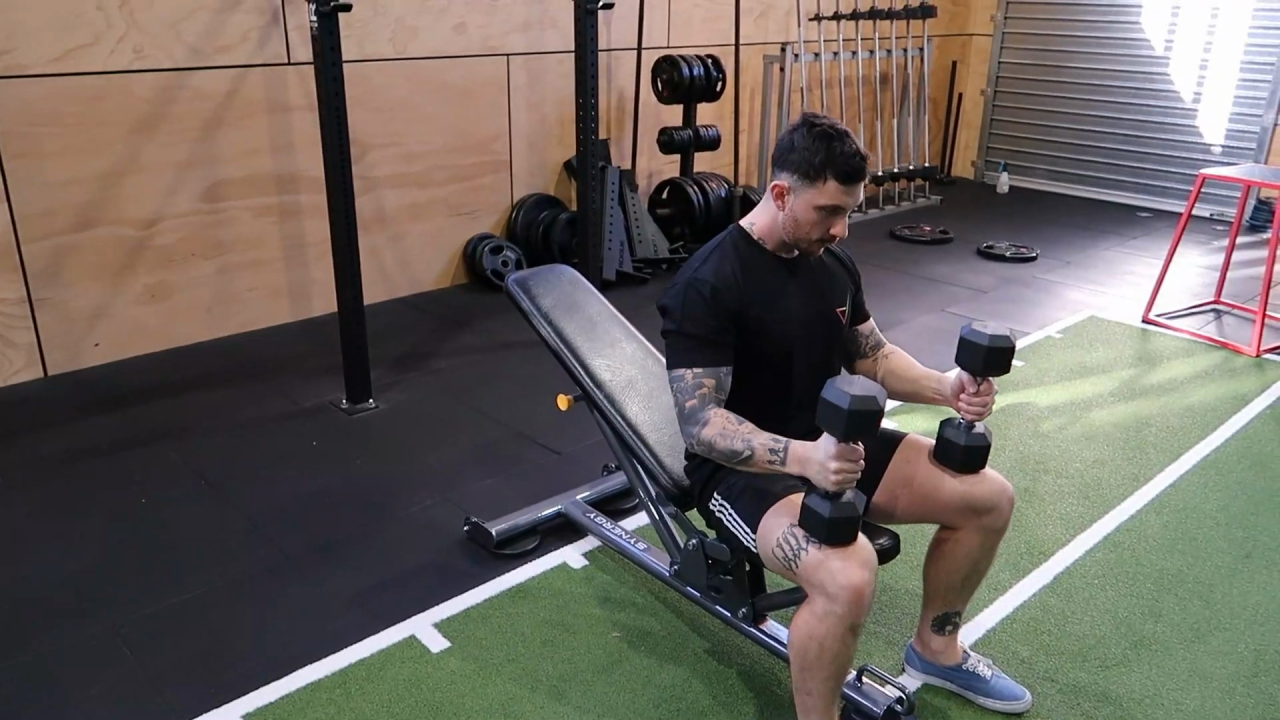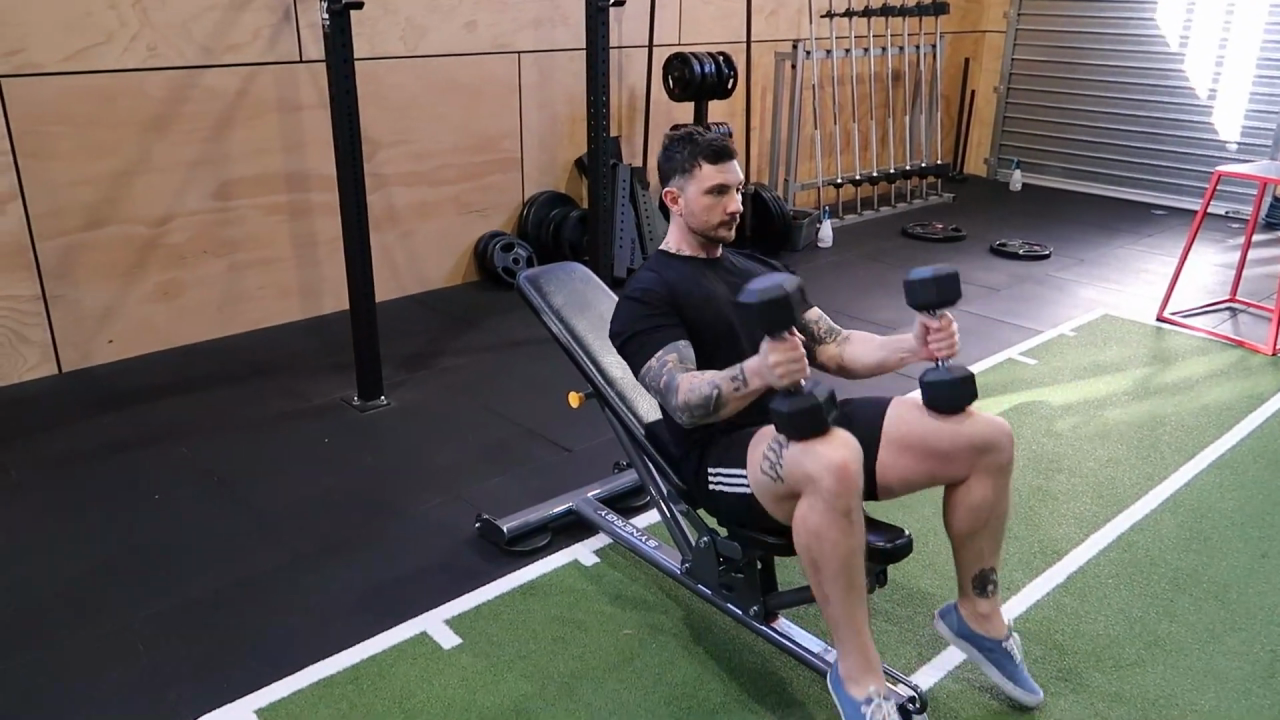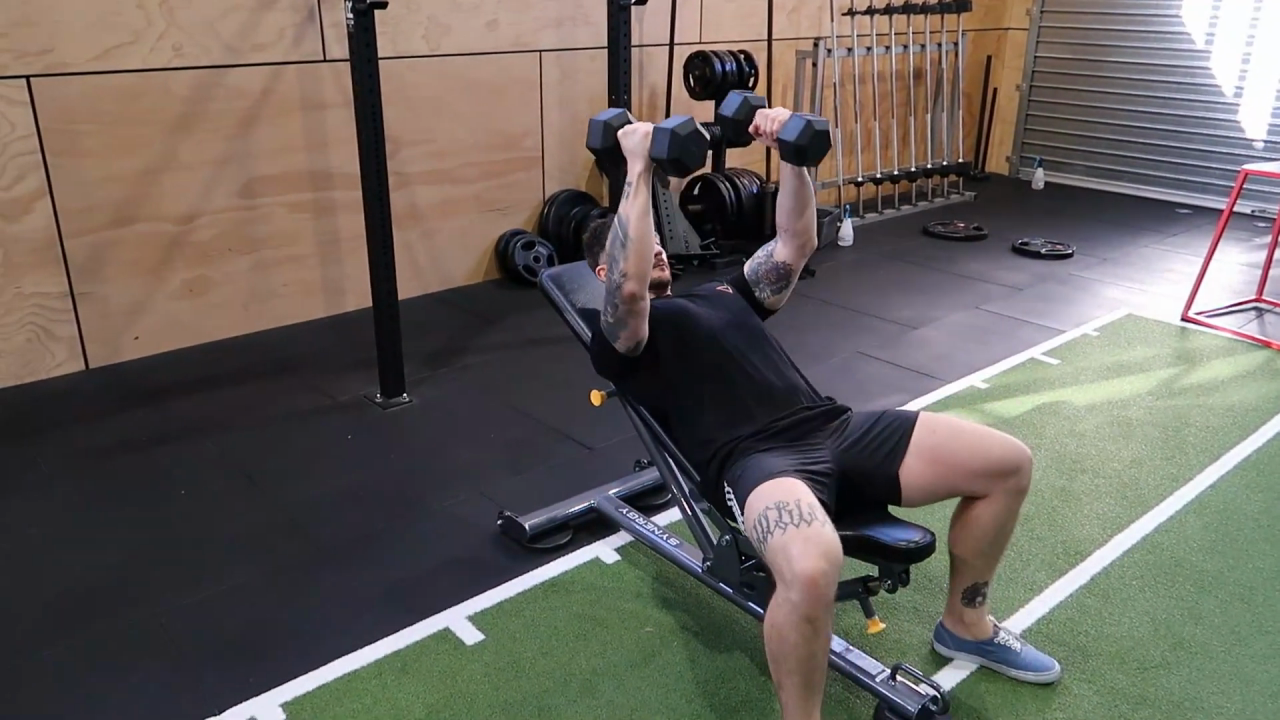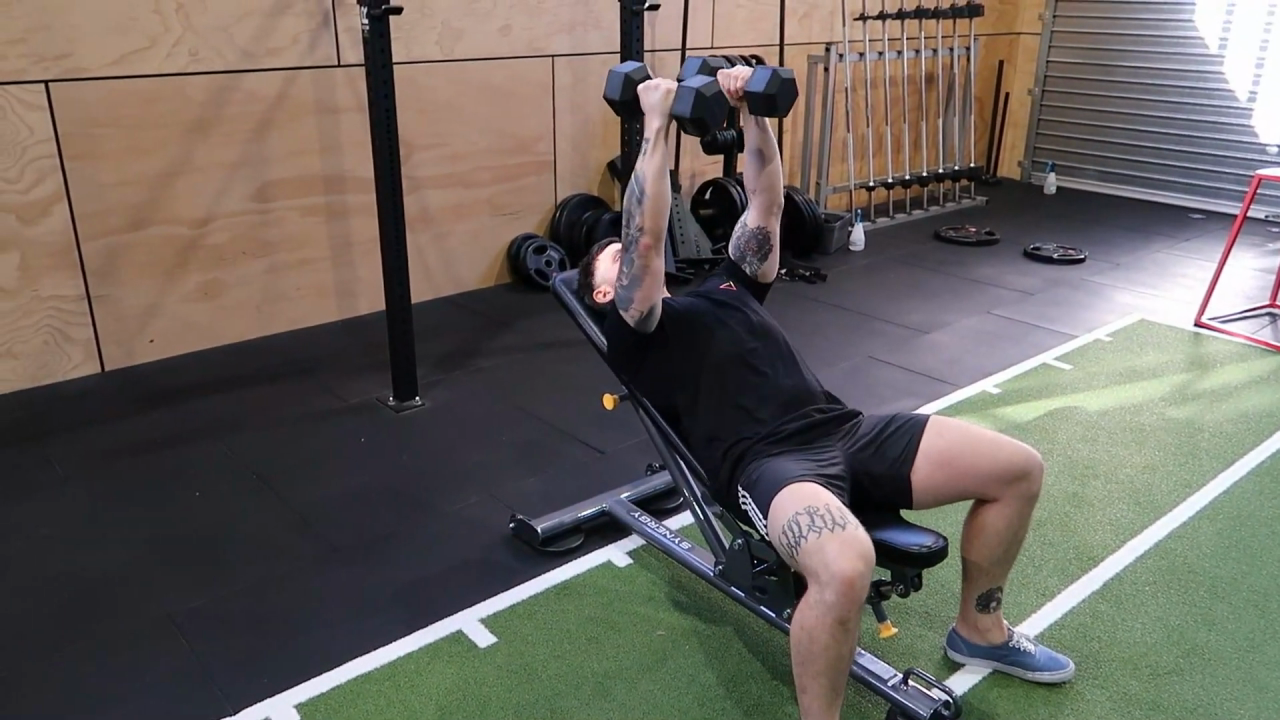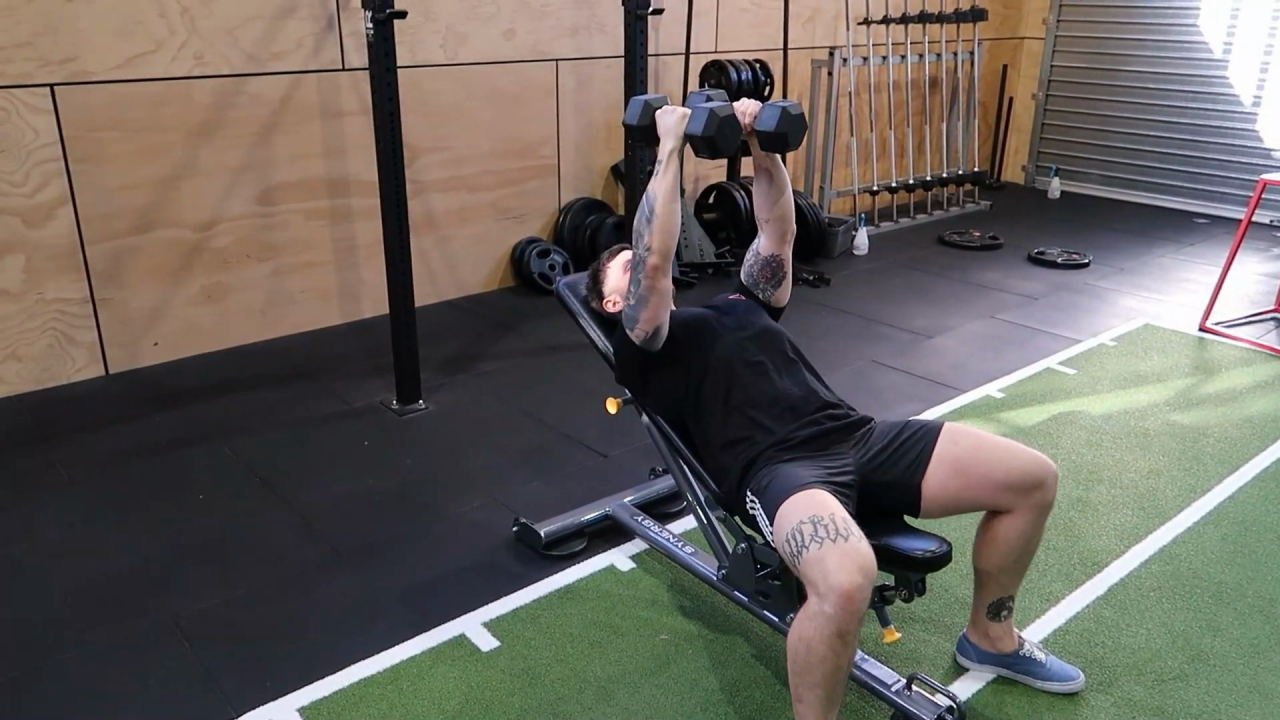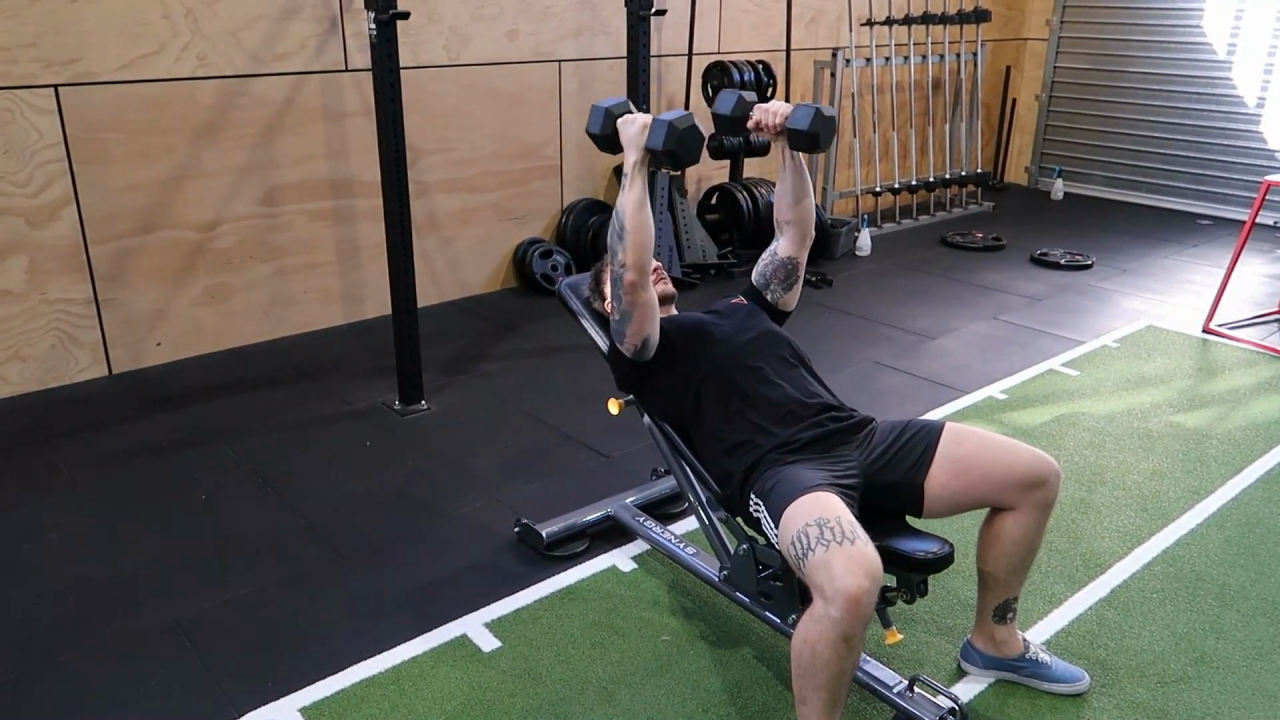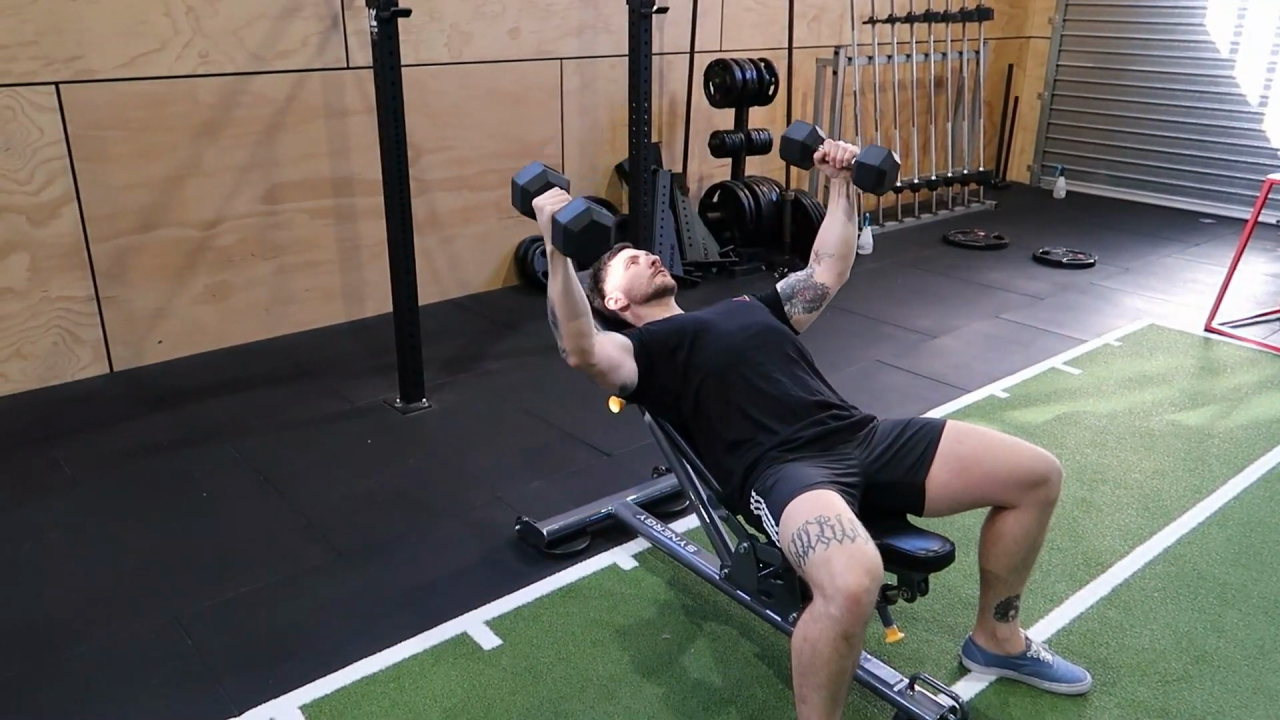
dt=0.7s
person 1, frame 1
left shoulder: (830, 266)
right shoulder: (709, 284)
left elbow: (873, 358)
right elbow: (700, 424)
left wrist: (946, 387)
right wrist: (802, 459)
left hip: (826, 447)
right hip: (743, 470)
left knee: (988, 497)
right knee: (847, 578)
left ankle: (936, 648)
person 1, frame 2
left shoulder: (758, 269)
right shoulder: (647, 295)
left elbow: (837, 349)
right elbow: (683, 401)
left wrist: (911, 347)
right wrist: (754, 373)
right hip: (730, 458)
left knee: (986, 438)
right knee: (833, 464)
left ankle: (977, 616)
person 1, frame 3
left shoulder: (723, 291)
right shoulder: (620, 337)
left elbow: (797, 243)
right elbow: (629, 286)
right wrist: (639, 172)
left hip: (833, 429)
right hip: (755, 459)
left knee: (1008, 464)
right knee: (810, 569)
left ankle: (966, 625)
person 1, frame 4
left shoulder: (725, 289)
right shoulder: (635, 334)
left elbow: (766, 202)
right elbow: (646, 235)
left wrist: (751, 109)
right wrist: (657, 123)
left hip: (843, 432)
right hip: (765, 463)
left knee: (1018, 470)
right knee: (846, 568)
left ankle: (979, 630)
person 1, frame 5
left shoulder: (740, 302)
right shoulder: (643, 344)
left elbow: (779, 231)
right elbow: (656, 257)
left wrist: (760, 143)
right wrist: (670, 147)
left hip: (855, 437)
right hip: (777, 468)
left knee: (1033, 479)
right knee: (845, 581)
left ankle: (990, 637)
person 1, frame 6
left shoulder: (742, 307)
right shoulder: (640, 351)
left elbow: (794, 235)
right elbow: (633, 273)
left wrist: (784, 142)
right wrist: (636, 162)
left hip: (857, 439)
right hip: (778, 471)
left knee: (1036, 477)
right knee: (852, 584)
left ankle: (994, 641)
person 1, frame 7
left shoulder: (746, 304)
right shoulder: (643, 348)
left elbow: (828, 271)
right elbow: (583, 352)
left wrist: (841, 184)
right wrist: (557, 242)
left hip: (862, 436)
right hip: (782, 469)
left knee: (1037, 476)
right knee: (852, 583)
left ankle: (996, 640)
